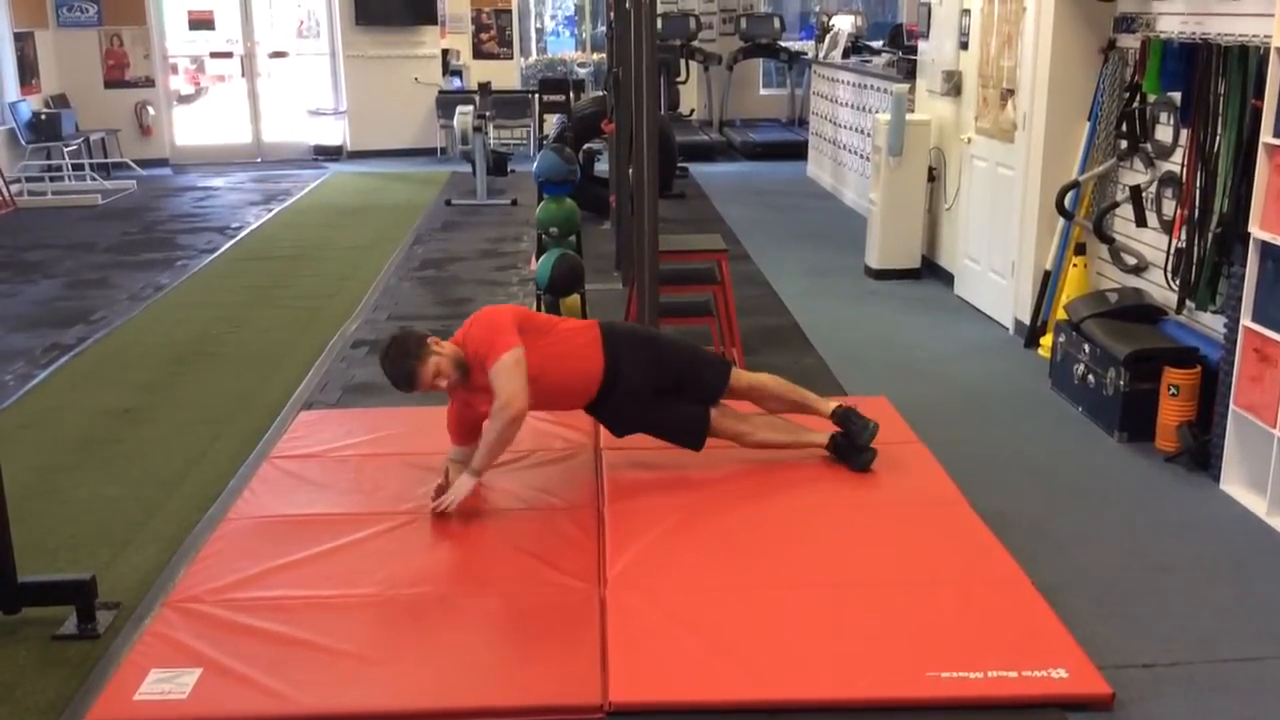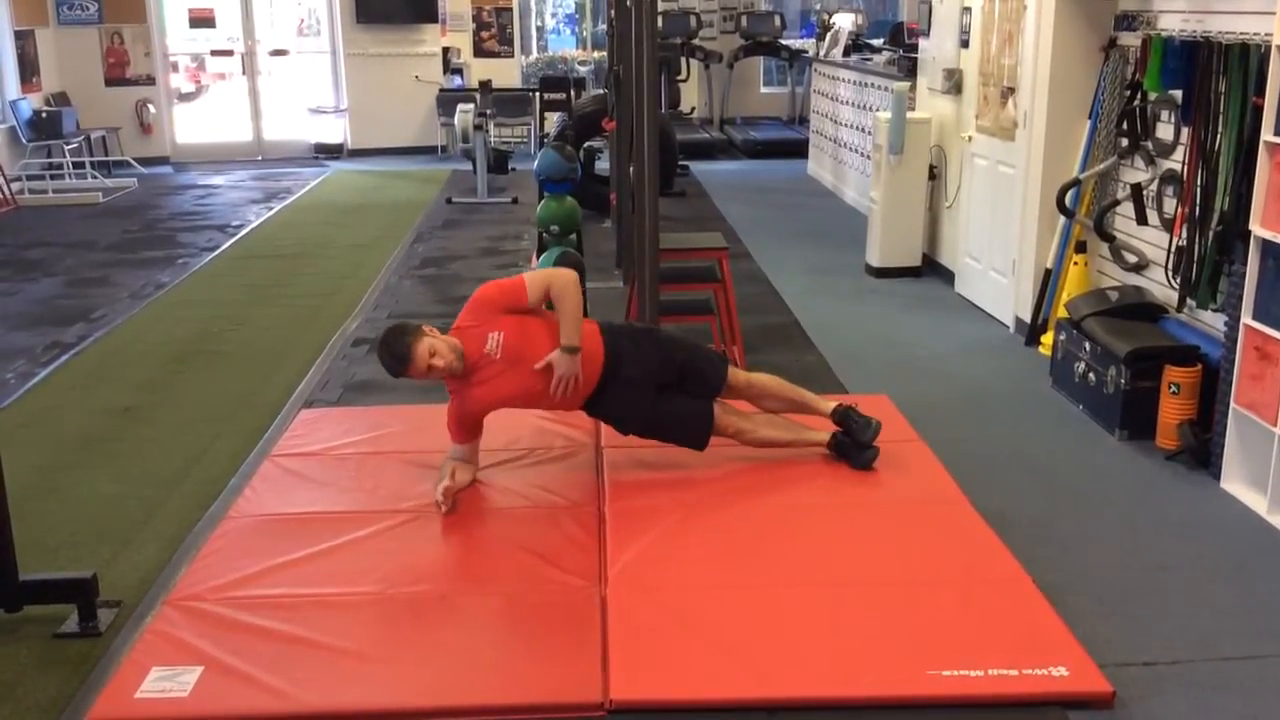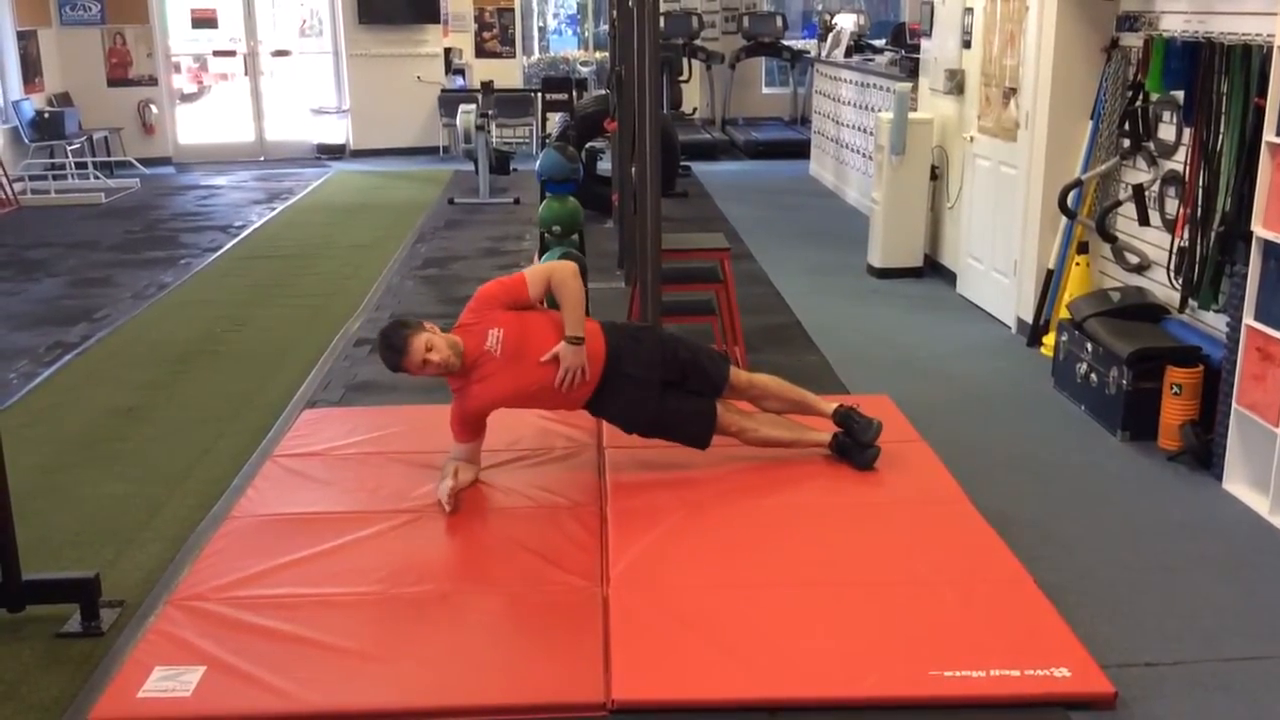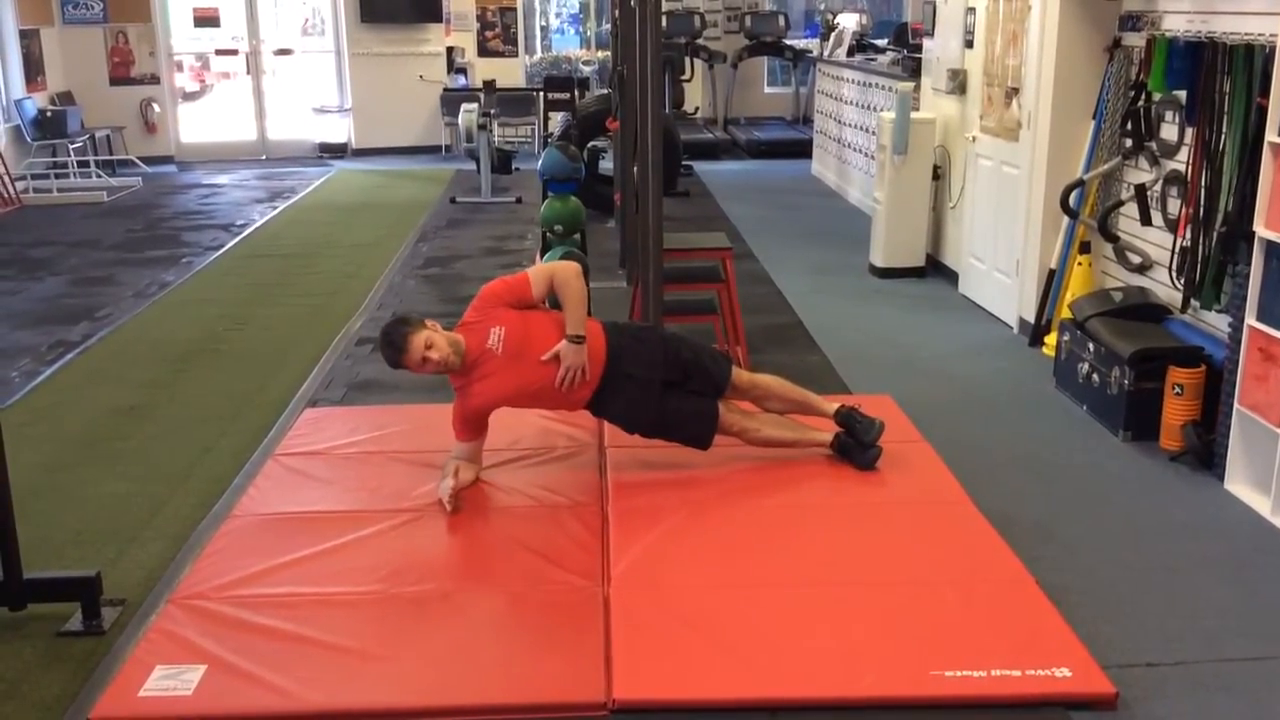
dt=0.5s
person 1, frame 1
left shoulder: (485, 327)
right shoulder: (462, 402)
left elbow: (514, 406)
right elbow: (460, 455)
left wrist: (472, 475)
right wrist: (451, 481)
left hip: (621, 352)
right hip: (611, 402)
left knee: (739, 384)
right knee: (728, 425)
left ankle: (832, 410)
right ankle: (830, 441)
person 1, frame 2
left shoulder: (481, 306)
right shoulder: (465, 401)
left elbow: (564, 279)
right elbow: (463, 456)
left wrist: (570, 348)
right wrist: (450, 480)
left hip: (617, 350)
right hip: (610, 399)
left knee: (739, 383)
right knee: (730, 424)
left ankle: (834, 409)
right ankle: (830, 441)
person 1, frame 3
left shoulder: (483, 306)
right shoulder: (467, 399)
left elbow: (563, 271)
right elbow: (466, 457)
left wrist: (575, 339)
right wrist: (452, 480)
left hip: (619, 349)
right hip: (614, 396)
left knee: (741, 384)
right knee: (732, 422)
left ankle: (835, 412)
right ankle: (833, 442)
person 1, frame 4
left shoulder: (486, 303)
right shoulder: (469, 398)
left elbow: (567, 271)
right elbow: (468, 456)
left wrist: (575, 338)
right wrist: (453, 478)
left hip: (621, 349)
right hip: (616, 397)
left knee: (742, 383)
right knee: (734, 423)
left ankle: (837, 412)
right ankle: (835, 442)
